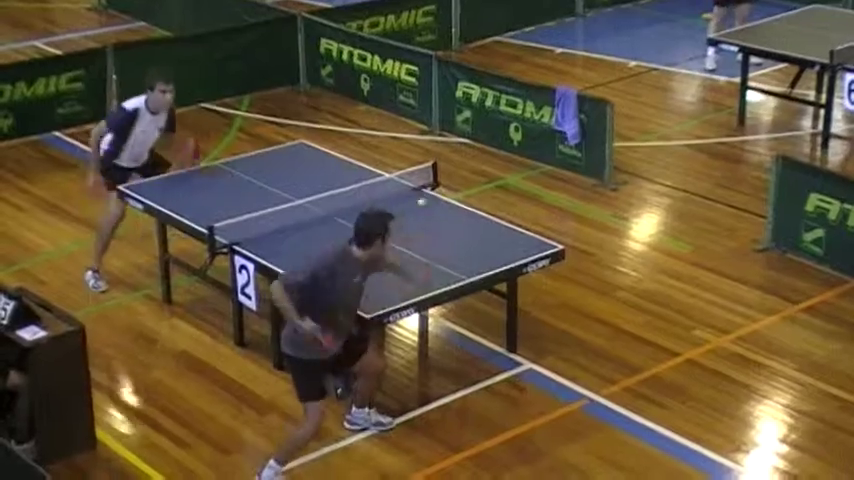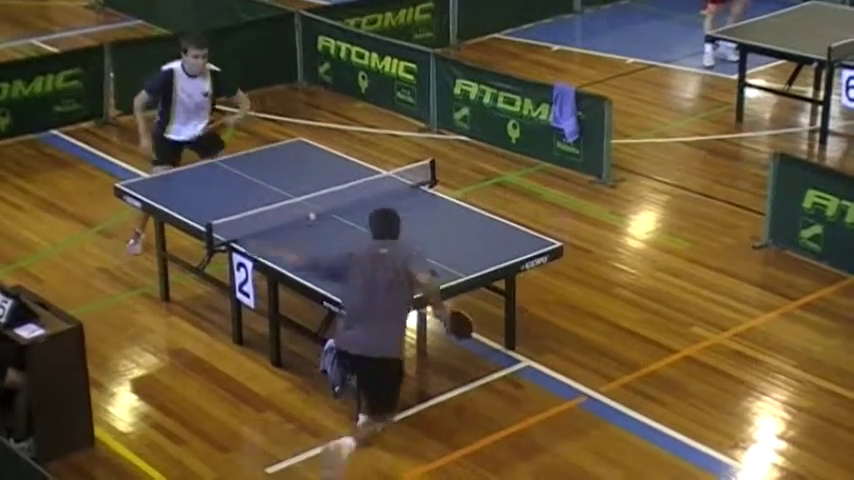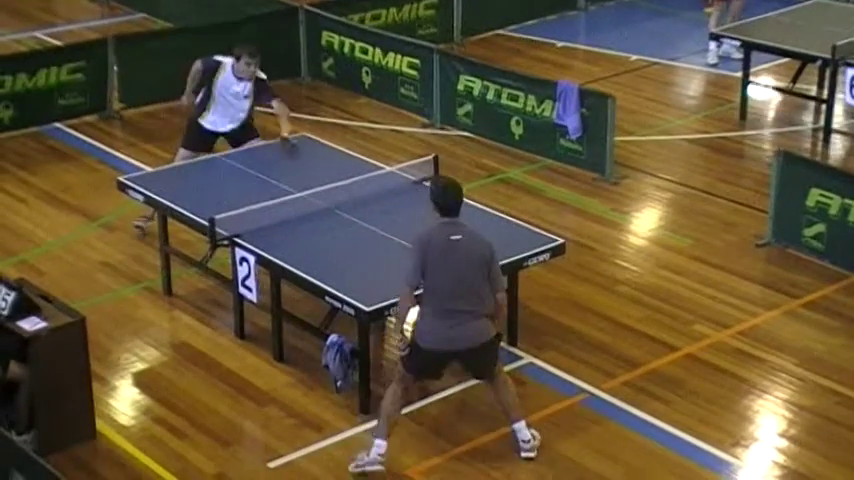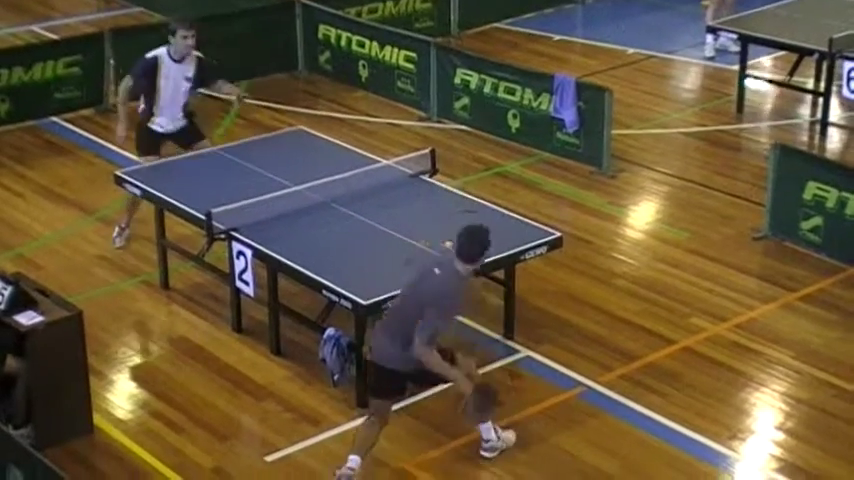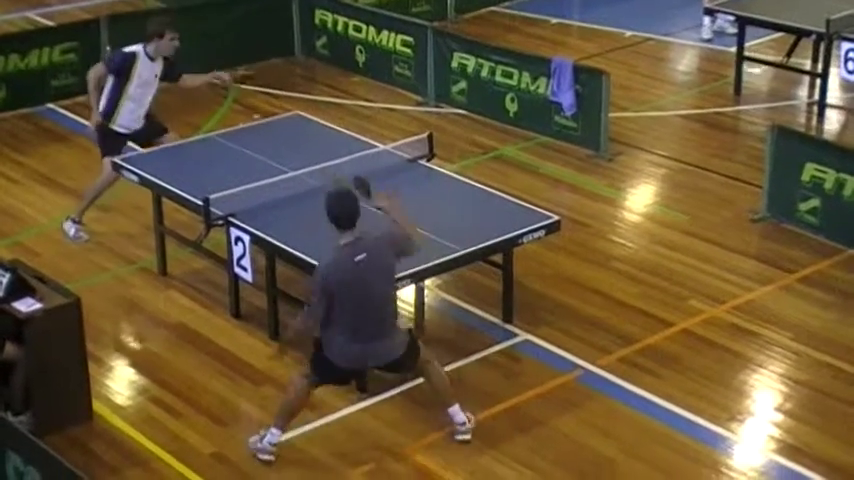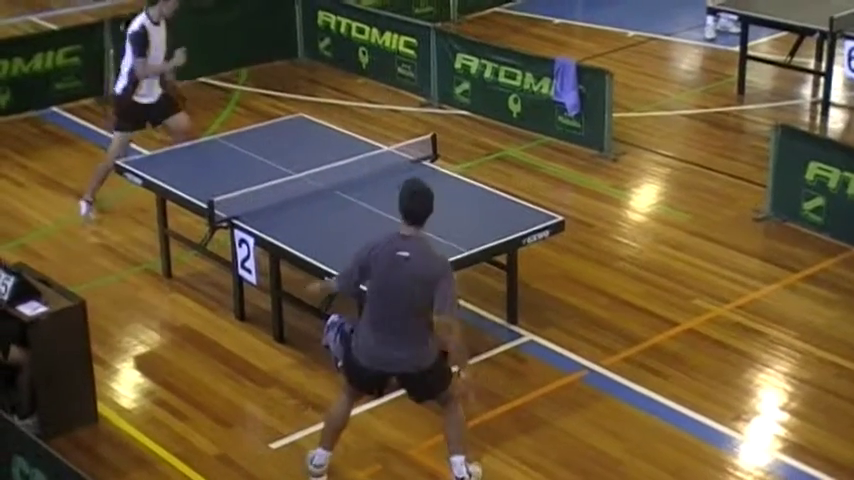
dt=0.5s
person 1, frame 1
left shoulder: (365, 257)
right shoulder: (330, 264)
left elbow: (384, 262)
right elbow: (277, 288)
left wrist: (409, 277)
right wrist: (300, 324)
left hip: (335, 337)
right hip: (304, 347)
left knee: (376, 366)
right knee: (314, 420)
left ankle: (358, 414)
person 1, frame 2
left shoulder: (354, 257)
right shoulder: (408, 256)
left elbow: (311, 265)
right elbow: (424, 280)
right wrist: (440, 306)
left hip: (347, 344)
right hip: (384, 349)
left knee: (369, 377)
right knee: (381, 417)
left ankle: (364, 424)
right ankle: (344, 447)
person 1, frame 3
left shoulder: (425, 240)
right shoulder: (482, 244)
left elbow: (408, 291)
right elbow: (501, 298)
left wrist: (398, 331)
right wrist: (493, 326)
left hip: (432, 337)
right hip: (476, 334)
left knee: (399, 385)
right knee: (497, 377)
left ankle: (376, 452)
right ankle: (525, 437)
person 1, frame 4
left shoulder: (437, 267)
right shoulder: (451, 295)
right elbow: (421, 349)
right wrist: (457, 376)
left hip: (381, 351)
right hip: (409, 360)
left knee: (377, 418)
right knee: (467, 370)
right ankle: (490, 439)
person 1, frame 5
left shoulder: (327, 271)
right shoulder: (384, 243)
left elbow: (311, 323)
right elbow: (412, 239)
right wrist: (389, 208)
left hip: (342, 352)
right hip: (389, 346)
left knee: (303, 380)
right knee: (428, 363)
left ankle: (269, 441)
right ankle: (459, 421)
person 1, frame 6
left shoulder: (376, 249)
right shoulder: (436, 264)
left elbow: (343, 285)
right elbow: (446, 323)
left wrist: (321, 287)
right wrist: (463, 367)
left hip: (367, 350)
right hip: (416, 358)
left knee: (347, 396)
right knee: (453, 400)
person 2, frame 1
left shoulder: (168, 110)
right shoulder: (131, 110)
left elbow: (168, 138)
right elbow: (96, 133)
left wrist: (185, 151)
right wrist: (94, 171)
left hip: (143, 157)
right hip: (114, 161)
right knee: (116, 211)
right ankle: (93, 269)
person 2, frame 2
left shoulder: (214, 74)
right shoulder: (168, 73)
left elbow: (241, 98)
right elbow: (139, 101)
left wrist: (239, 116)
right wrist: (144, 137)
left hip: (203, 132)
right hip: (168, 134)
right ankle: (138, 233)
person 2, frame 3
left shoulder: (259, 81)
right shoulder: (218, 64)
left elbow: (279, 105)
right elbow: (198, 65)
left wrist: (284, 123)
right wrist: (188, 94)
left hip: (238, 125)
right hip: (204, 122)
right ankle: (150, 215)
person 2, frame 4
left shoulder: (197, 60)
right shoulder: (152, 61)
left elbow: (216, 84)
right elbow: (125, 87)
left wrist: (233, 90)
right wrist: (121, 123)
left hip: (181, 120)
right hip: (151, 123)
right ankle: (124, 226)
person 2, frame 5
left shoulder: (163, 61)
right shoulder: (128, 56)
left elbow: (184, 80)
right elbow: (94, 74)
left wrist: (214, 76)
right wrist: (95, 110)
left hip: (140, 120)
right hip: (112, 124)
right knee: (110, 175)
right ankle: (74, 220)
person 2, frame 6
left shoulder: (160, 21)
right shoulder: (140, 30)
right elbow: (140, 71)
left wrist: (168, 74)
right wrist: (173, 64)
left hip: (154, 93)
right hip: (131, 97)
left knee: (184, 128)
right knee: (117, 153)
right ankle: (88, 198)
